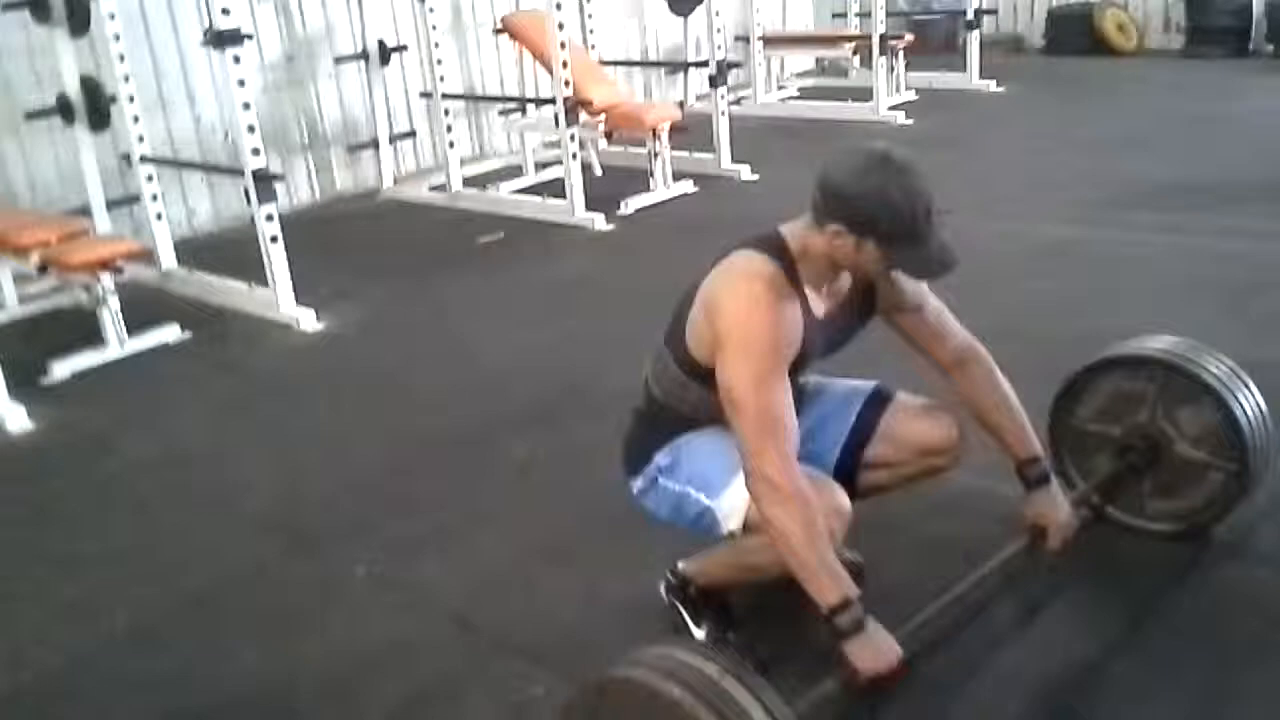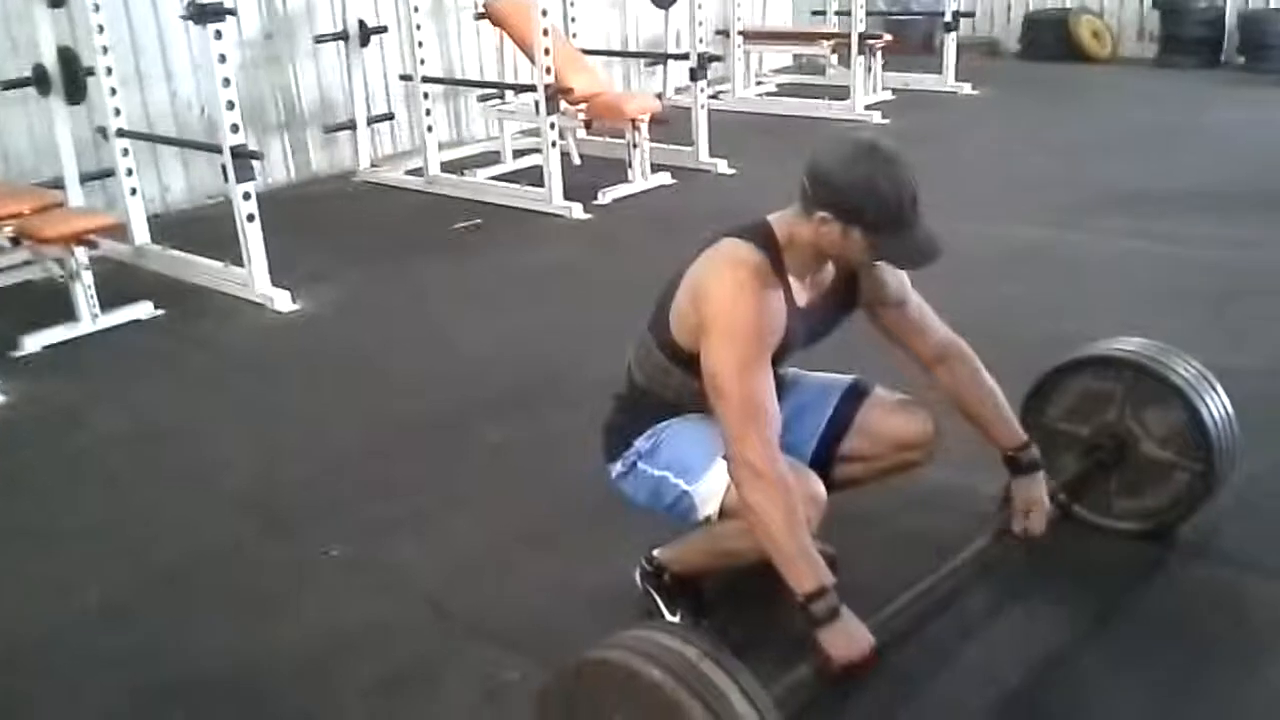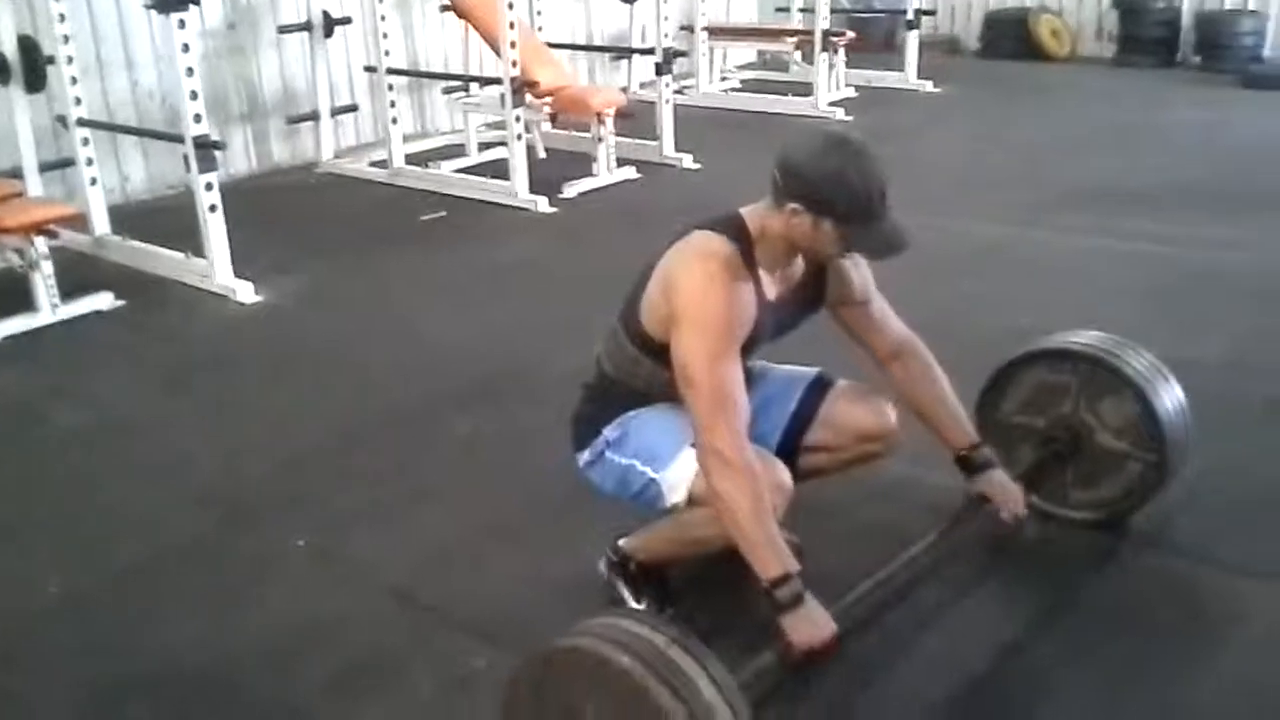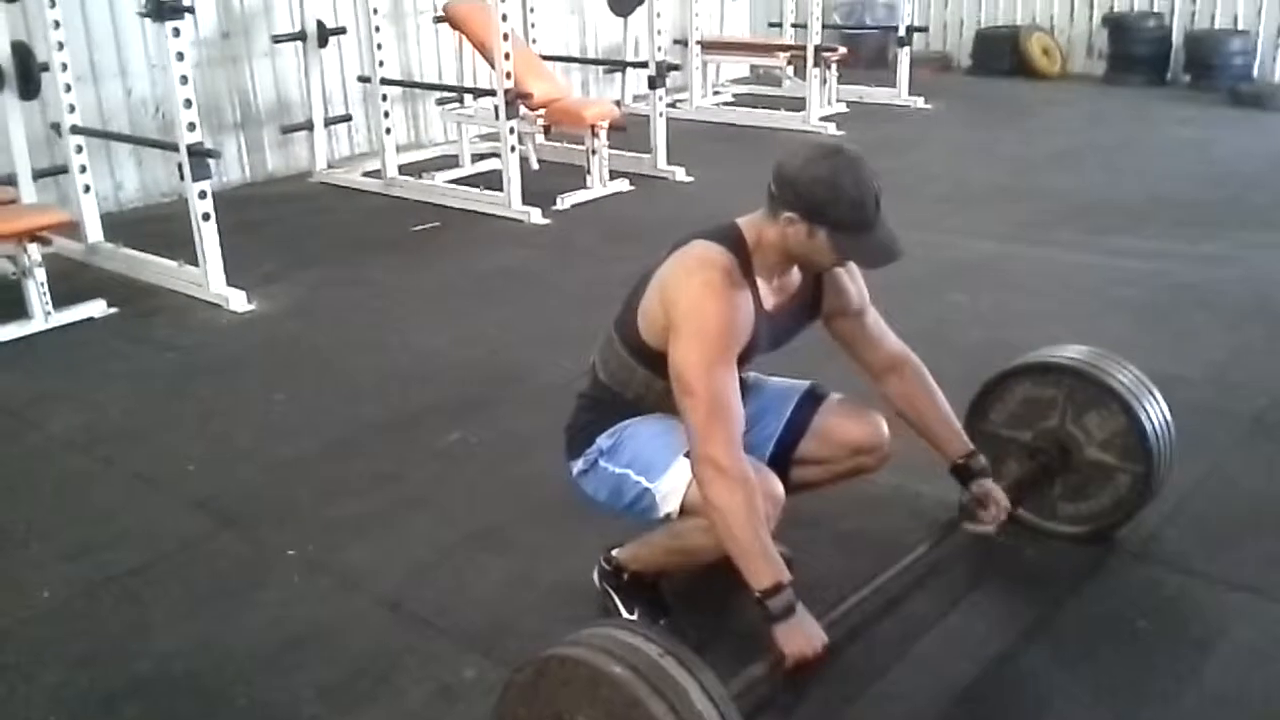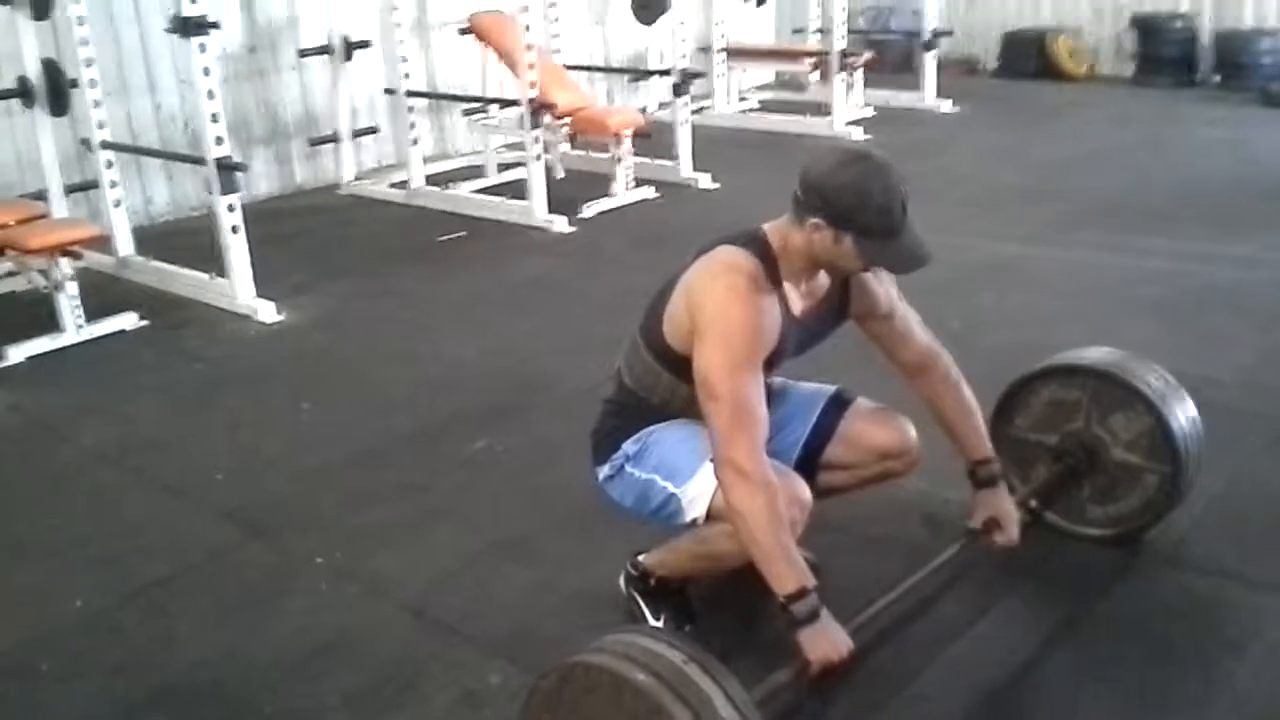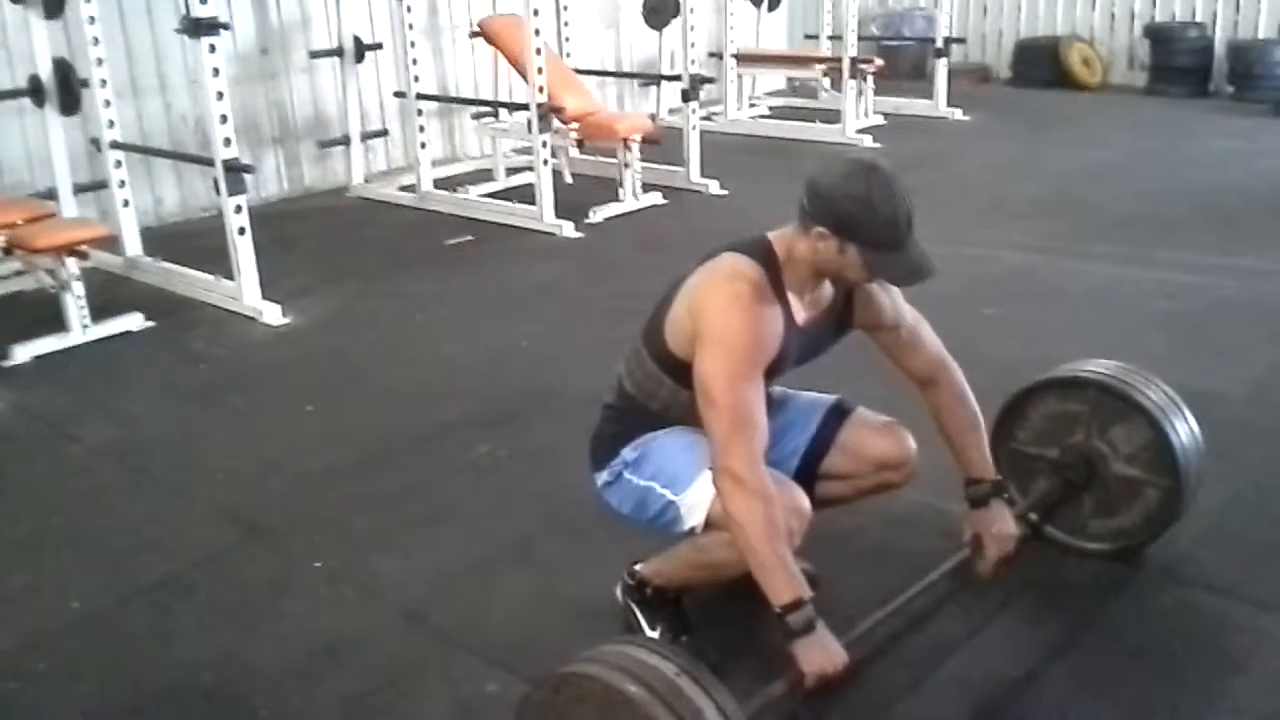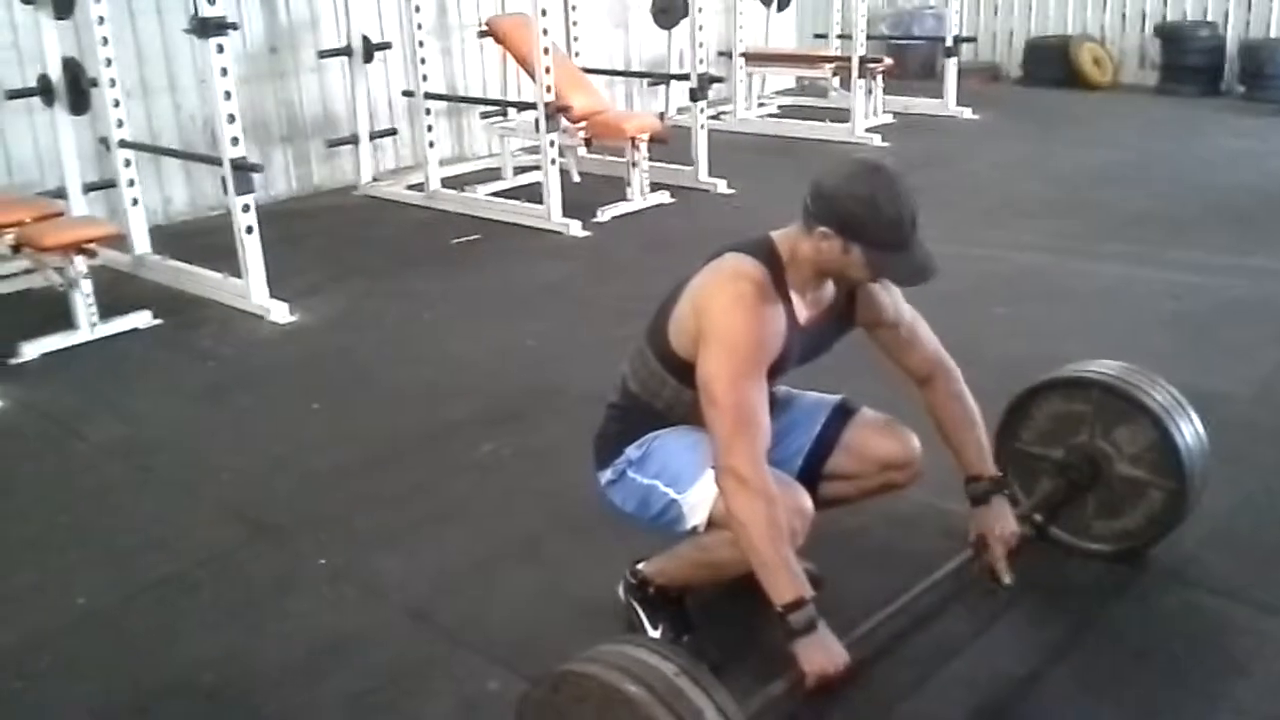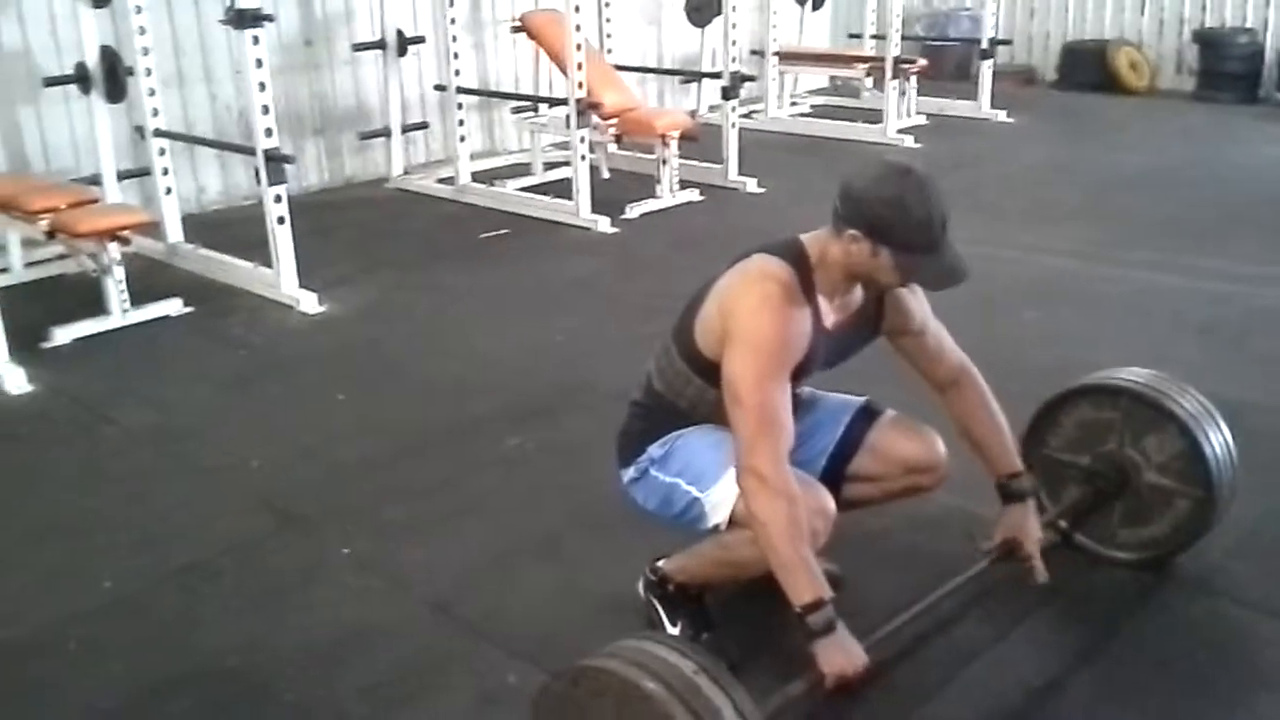
dt=0.2s
person 1, frame 1
left shoulder: (877, 268)
right shoulder: (757, 299)
left elbow: (963, 357)
right elbow: (773, 479)
left wrist: (1039, 476)
right wrist: (851, 622)
right hip: (677, 448)
left knee: (936, 437)
right knee: (826, 514)
left ankle: (811, 546)
right ankle: (691, 581)
person 1, frame 2
left shoulder: (858, 261)
right shoulder: (742, 287)
left elbow: (944, 353)
right elbow: (754, 464)
left wrist: (1024, 463)
right wrist: (826, 610)
right hip: (656, 435)
left knee: (911, 433)
right knee: (802, 500)
left ankle: (786, 533)
right ankle: (665, 569)
person 1, frame 3
left shoulder: (831, 261)
right shoulder: (714, 278)
left elbow: (900, 353)
right elbow: (723, 452)
left wrist: (979, 462)
right wrist: (791, 597)
right hip: (624, 424)
left knee: (874, 424)
right knee: (765, 490)
left ankle: (746, 520)
right ankle: (632, 558)
person 1, frame 4
left shoulder: (826, 271)
right shoulder: (710, 287)
left elbow: (893, 365)
right elbow: (717, 462)
left wrist: (971, 468)
right wrist: (782, 606)
left hip: (711, 401)
right hip: (616, 433)
left knee: (866, 439)
right knee: (759, 498)
left ankle: (737, 526)
right ankle: (625, 568)
person 1, frame 5
left shoulder: (855, 274)
right shoulder: (736, 293)
left elbow: (926, 362)
right elbow: (741, 467)
left wrist: (988, 476)
right wrist: (807, 612)
right hip: (642, 438)
left knee: (893, 443)
right knee: (786, 505)
left ankle: (767, 540)
right ankle: (650, 574)
person 1, frame 6
left shoulder: (856, 282)
right shoulder: (740, 301)
left elbow: (937, 373)
right elbow: (739, 476)
left wrist: (986, 494)
right wrist: (802, 623)
left hip: (740, 416)
right hip: (643, 445)
left knee: (893, 455)
right knee: (784, 515)
left ankle: (767, 552)
right ankle: (648, 583)
person 1, frame 7
left shoulder: (859, 283)
right shoulder: (743, 301)
left elbow: (935, 372)
right elbow: (742, 474)
left wrist: (988, 491)
right wrist: (804, 623)
left hip: (744, 414)
right hip: (645, 444)
left knee: (897, 455)
right knee: (788, 514)
left ankle: (766, 546)
right ankle: (651, 583)
person 1, frame 8
left shoulder: (887, 286)
right shoulder: (770, 303)
left elbow: (956, 379)
right elbow: (763, 473)
left wrist: (1017, 493)
right wrist: (823, 624)
left hip: (767, 415)
right hip: (668, 443)
left knee: (922, 458)
right knee: (809, 515)
left ankle: (788, 547)
right ankle: (671, 579)
